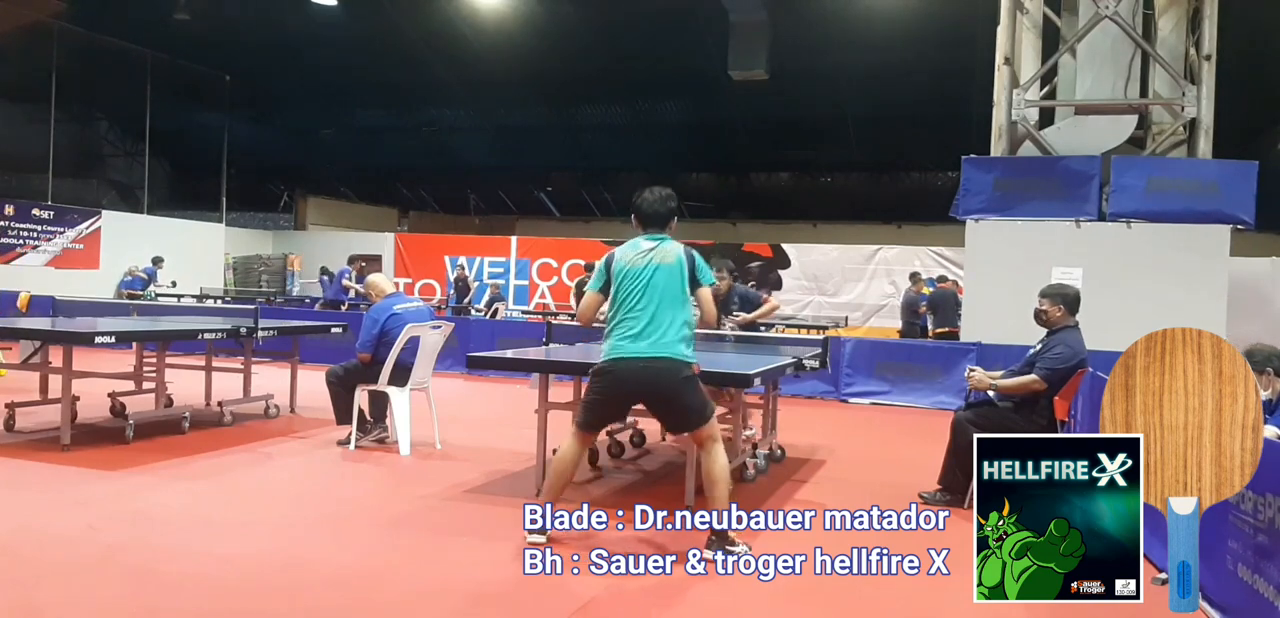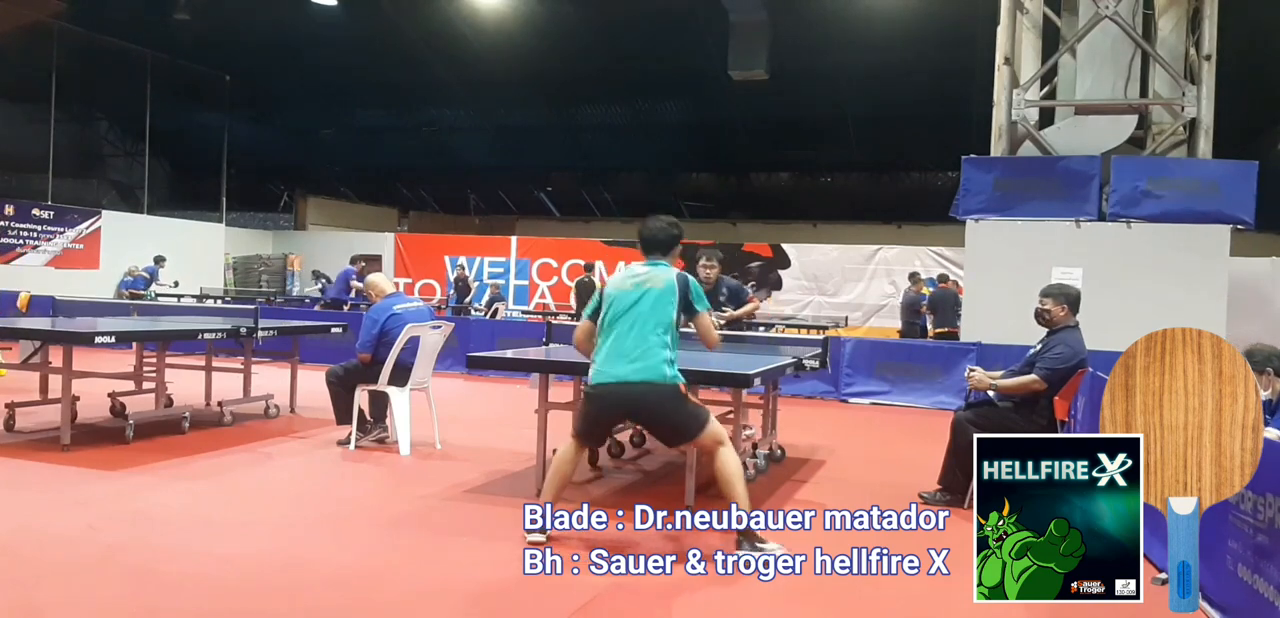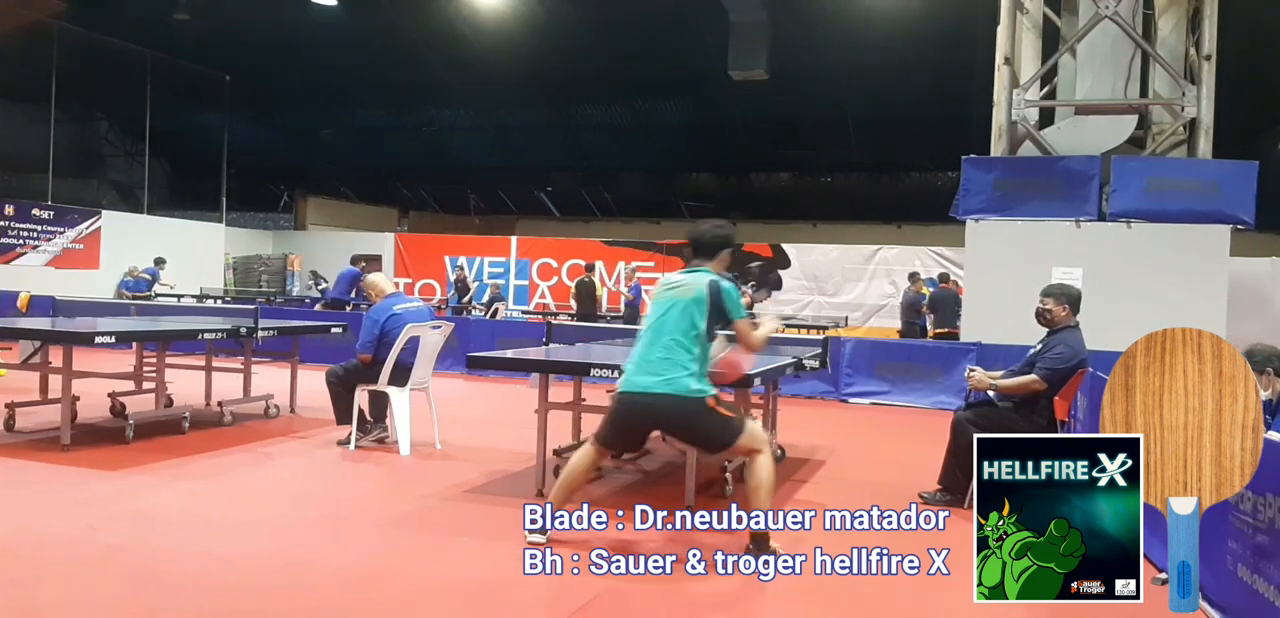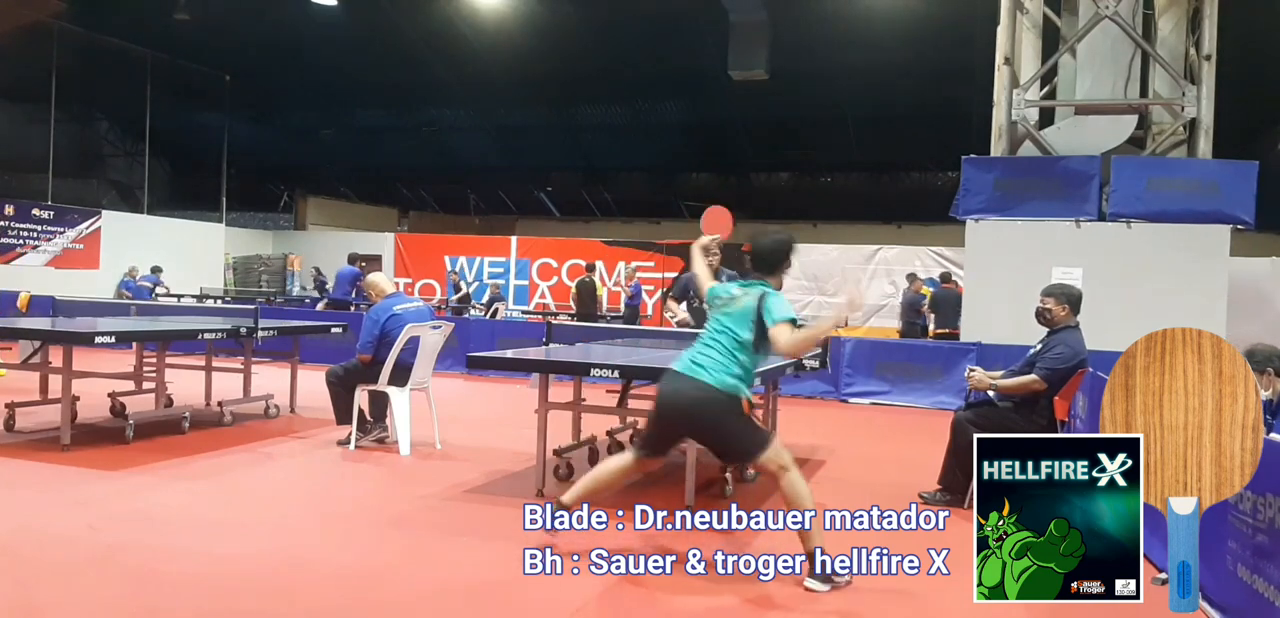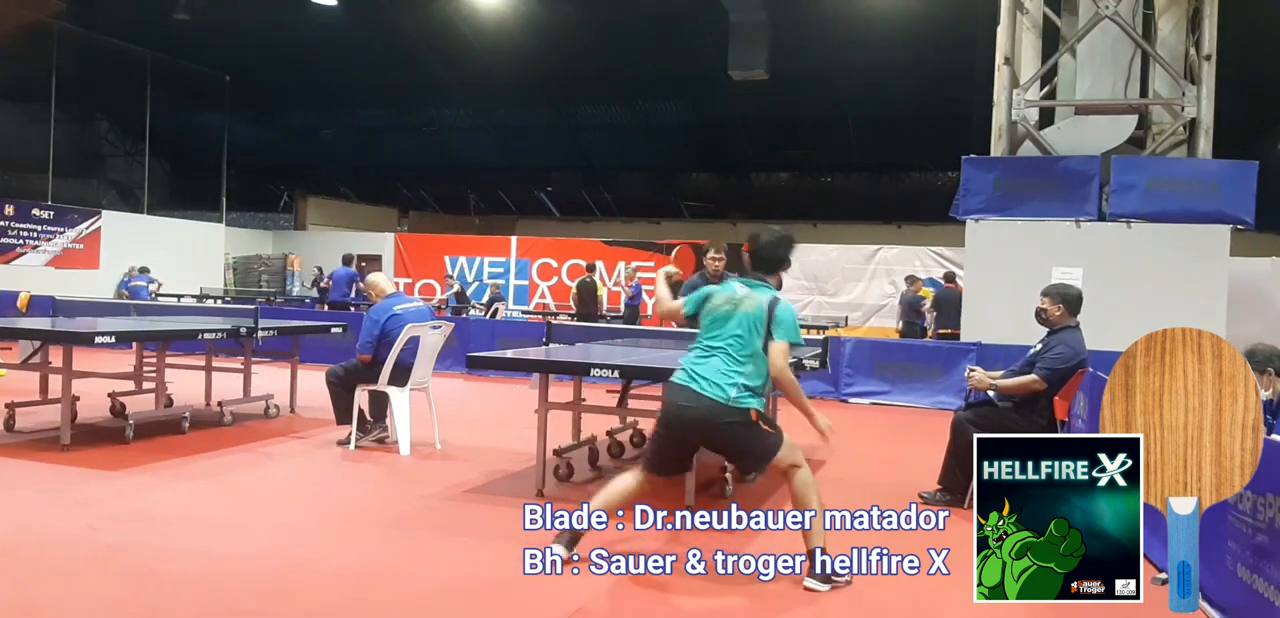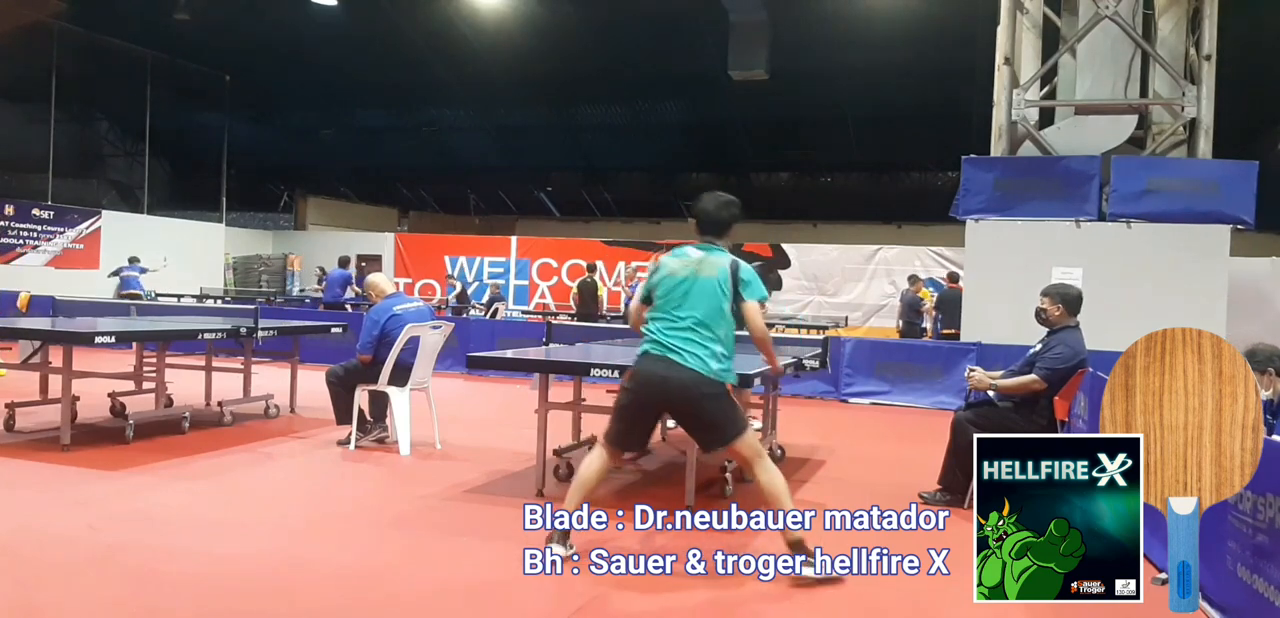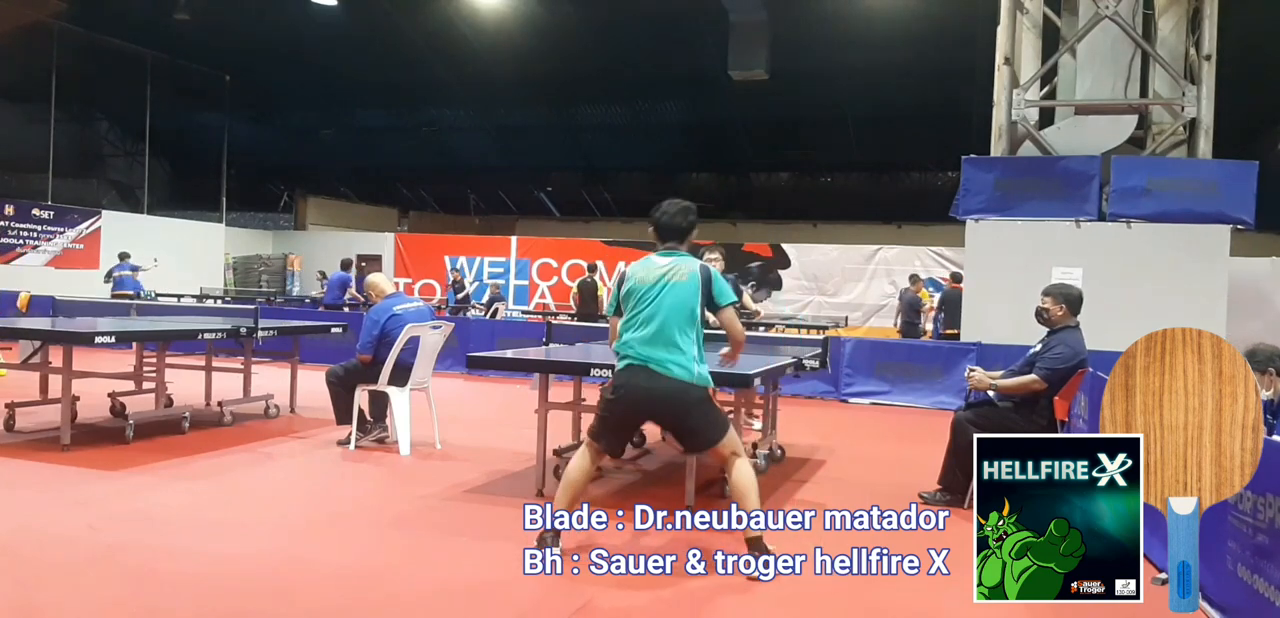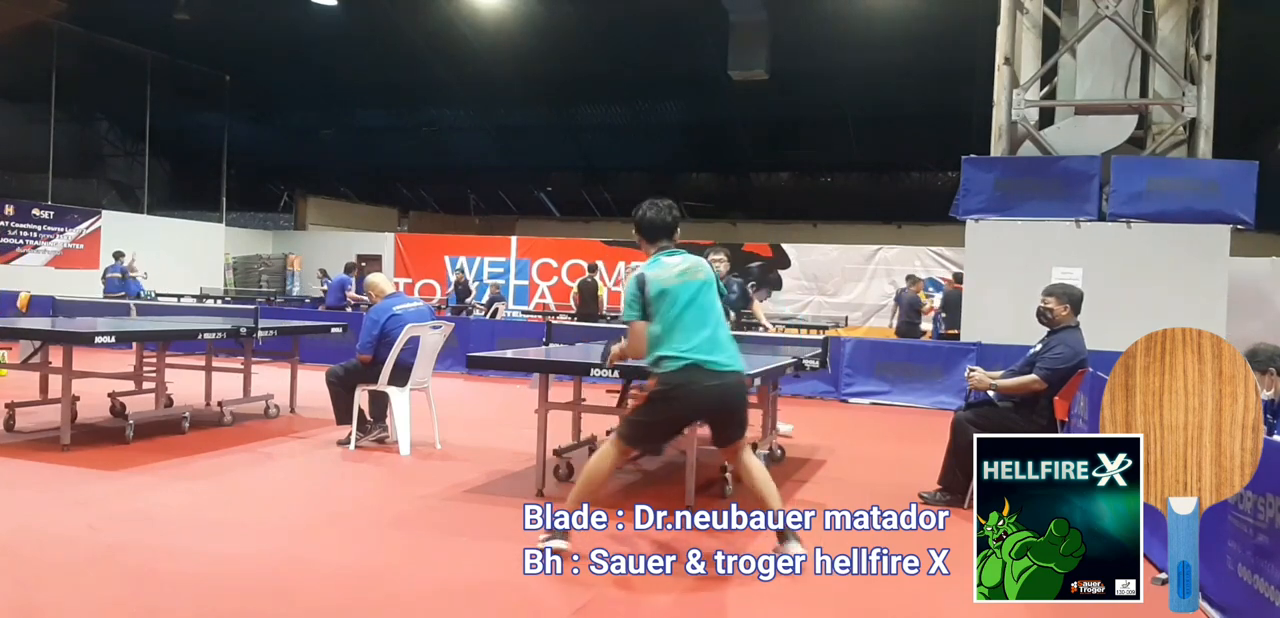
dt=0.2s
person 1, frame 1
left shoulder: (616, 256)
right shoulder: (687, 257)
left elbow: (584, 316)
right elbow: (709, 318)
left hip: (616, 365)
right hip: (671, 366)
left knee: (579, 437)
right knee: (711, 440)
left ankle: (539, 522)
right ankle: (720, 536)
person 1, frame 2
left shoulder: (612, 283)
right shoulder: (681, 280)
left elbow: (580, 342)
right elbow: (711, 340)
right wrist: (711, 320)
left hip: (603, 386)
right hip: (657, 387)
left knee: (576, 443)
right knee: (721, 444)
right ankle: (748, 537)
person 1, frame 3
left shoulder: (665, 285)
right shoulder: (721, 288)
right elbow: (753, 343)
right wrist: (768, 326)
left hip: (632, 395)
right hip: (682, 400)
left knee: (595, 451)
right knee: (759, 447)
left ankle: (539, 523)
right ankle: (758, 543)
person 1, frame 4
left shoulder: (729, 290)
right shoulder: (771, 300)
left elbow: (703, 282)
right elbow: (786, 346)
left wrist: (698, 249)
right wrist: (833, 322)
left hip: (674, 387)
right hip: (714, 397)
left knee: (638, 459)
right knee: (784, 468)
left ankle: (562, 506)
right ankle: (818, 567)
person 1, frame 5
left shoulder: (716, 292)
right shoulder: (778, 308)
left elbow: (664, 310)
right elbow: (779, 372)
left wrist: (661, 279)
right wrist: (813, 414)
left hip: (679, 401)
right hip: (728, 411)
left knee: (646, 475)
right knee: (797, 467)
left ankle: (569, 534)
right ankle: (818, 565)
person 1, frame 6
left shoulder: (665, 263)
right shoulder: (737, 269)
left elbow: (636, 320)
right elbow: (758, 329)
right wrist: (773, 360)
left hip: (650, 373)
right hip: (703, 381)
left knee: (607, 449)
right knee: (755, 458)
left ankle: (560, 536)
right ankle: (800, 550)
person 1, frame 7
left shoulder: (630, 273)
right shoulder: (703, 272)
left elbow: (614, 336)
right elbow: (735, 333)
right wrist: (732, 353)
left hip: (630, 380)
right hip: (683, 385)
left knee: (592, 450)
right knee: (735, 456)
left ankle: (551, 532)
right ankle: (755, 546)
person 1, frame 8
left shoulder: (641, 277)
right shoulder: (704, 267)
left elbow: (638, 348)
left wrist: (618, 351)
left hip: (678, 381)
right hip: (728, 378)
left knee: (617, 448)
right knee: (739, 452)
left ankle: (559, 529)
right ankle: (787, 536)
person 2, frame 1
left shoulder: (1066, 345)
right shoulder: (1058, 337)
left elbow: (1036, 382)
right elbow: (1024, 372)
left wrist: (991, 385)
right wrist: (988, 374)
left hip: (1035, 419)
right hip: (1025, 409)
left knee: (964, 421)
right knee: (965, 412)
left ankle: (955, 491)
right ankle: (959, 485)
person 2, frame 2
left shoulder: (1066, 345)
right shoulder: (1058, 337)
left elbow: (1036, 382)
right elbow: (1024, 372)
left wrist: (991, 384)
right wrist: (988, 374)
left hip: (1035, 419)
right hip: (1025, 409)
left knee: (964, 421)
right knee: (965, 411)
left ankle: (955, 491)
right ankle: (960, 485)
person 2, frame 3
left shoulder: (1067, 345)
right shoulder: (1057, 337)
left elbow: (1036, 382)
right elbow: (1024, 371)
left wrist: (991, 385)
right wrist: (988, 374)
left hip: (1035, 419)
right hip: (1024, 409)
left knee: (964, 421)
right knee: (964, 412)
left ankle: (955, 491)
right ankle: (960, 484)
person 2, frame 4
left shoulder: (1067, 345)
right shoulder: (1058, 337)
left elbow: (1036, 382)
right elbow: (1024, 371)
left wrist: (991, 385)
right wrist: (988, 374)
left hip: (1035, 419)
right hip: (1024, 409)
left knee: (964, 421)
right knee: (964, 411)
left ankle: (955, 491)
right ankle: (959, 485)
person 2, frame 5
left shoulder: (1067, 345)
right shoulder: (1059, 337)
left elbow: (1037, 382)
right elbow: (1024, 372)
left wrist: (991, 385)
right wrist: (988, 374)
left hip: (1035, 419)
right hip: (1025, 409)
left knee: (964, 421)
right knee: (965, 411)
left ankle: (955, 491)
right ankle: (959, 485)
person 2, frame 6
left shoulder: (1066, 345)
right shoulder: (1058, 337)
left elbow: (1036, 382)
right elbow: (1024, 372)
left wrist: (991, 385)
right wrist: (988, 374)
left hip: (1035, 419)
right hip: (1025, 409)
left knee: (964, 421)
right knee: (965, 411)
left ankle: (955, 491)
right ankle: (959, 485)
person 2, frame 7
left shoulder: (1066, 345)
right shoulder: (1058, 337)
left elbow: (1036, 382)
right elbow: (1024, 372)
left wrist: (991, 385)
right wrist: (988, 374)
left hip: (1035, 419)
right hip: (1025, 409)
left knee: (964, 421)
right knee: (965, 412)
left ankle: (955, 491)
right ankle: (958, 485)
person 2, frame 8
left shoulder: (1067, 345)
right shoulder: (1058, 337)
left elbow: (1036, 382)
right elbow: (1023, 371)
left wrist: (991, 385)
right wrist: (988, 374)
left hip: (1035, 419)
right hip: (1025, 409)
left knee: (964, 421)
right knee: (965, 411)
left ankle: (955, 491)
right ankle: (958, 485)
person 3, frame 1
left shoulder: (377, 310)
right shoulder: (424, 306)
left elbow: (364, 356)
left wrist: (364, 356)
left hip: (393, 373)
left knee: (334, 375)
right knee: (377, 366)
left ankle: (363, 428)
right ankle: (378, 424)
person 3, frame 2
left shoulder: (377, 311)
right shoulder: (424, 306)
left elbow: (364, 356)
left wrist: (364, 357)
left hip: (393, 373)
left knee: (335, 375)
right knee: (377, 366)
left ankle: (363, 428)
right ankle: (378, 424)
person 3, frame 3
left shoulder: (377, 311)
right shoulder: (424, 306)
left elbow: (365, 356)
left wrist: (364, 357)
left hip: (394, 373)
left knee: (335, 374)
right knee: (377, 366)
left ankle: (363, 427)
right ankle: (378, 424)
person 3, frame 4
left shoulder: (377, 311)
right shoulder: (424, 306)
left elbow: (364, 356)
left wrist: (361, 356)
left hip: (393, 373)
left knee: (334, 375)
right knee: (377, 366)
left ankle: (362, 427)
right ankle: (378, 424)
person 3, frame 5
left shoulder: (377, 311)
right shoulder: (424, 306)
left elbow: (364, 356)
left wrist: (363, 356)
left hip: (393, 373)
left knee: (334, 375)
right knee: (376, 366)
left ankle: (363, 428)
right ankle: (378, 424)
person 3, frame 6
left shoulder: (377, 312)
right shoulder: (424, 306)
left elbow: (364, 357)
left wrist: (363, 357)
left hip: (394, 373)
left knee: (334, 375)
right knee: (377, 366)
left ankle: (363, 428)
right ankle: (378, 424)
person 3, frame 7
left shoulder: (377, 311)
right shoulder: (424, 306)
left elbow: (364, 356)
left wrist: (364, 356)
left hip: (394, 373)
left knee: (334, 374)
right knee: (377, 366)
left ankle: (362, 428)
right ankle: (378, 424)
person 3, frame 8
left shoulder: (377, 311)
right shoulder: (424, 306)
left elbow: (364, 356)
left wrist: (363, 355)
left hip: (394, 373)
left knee: (334, 375)
right knee: (377, 366)
left ankle: (363, 427)
right ankle: (378, 424)
